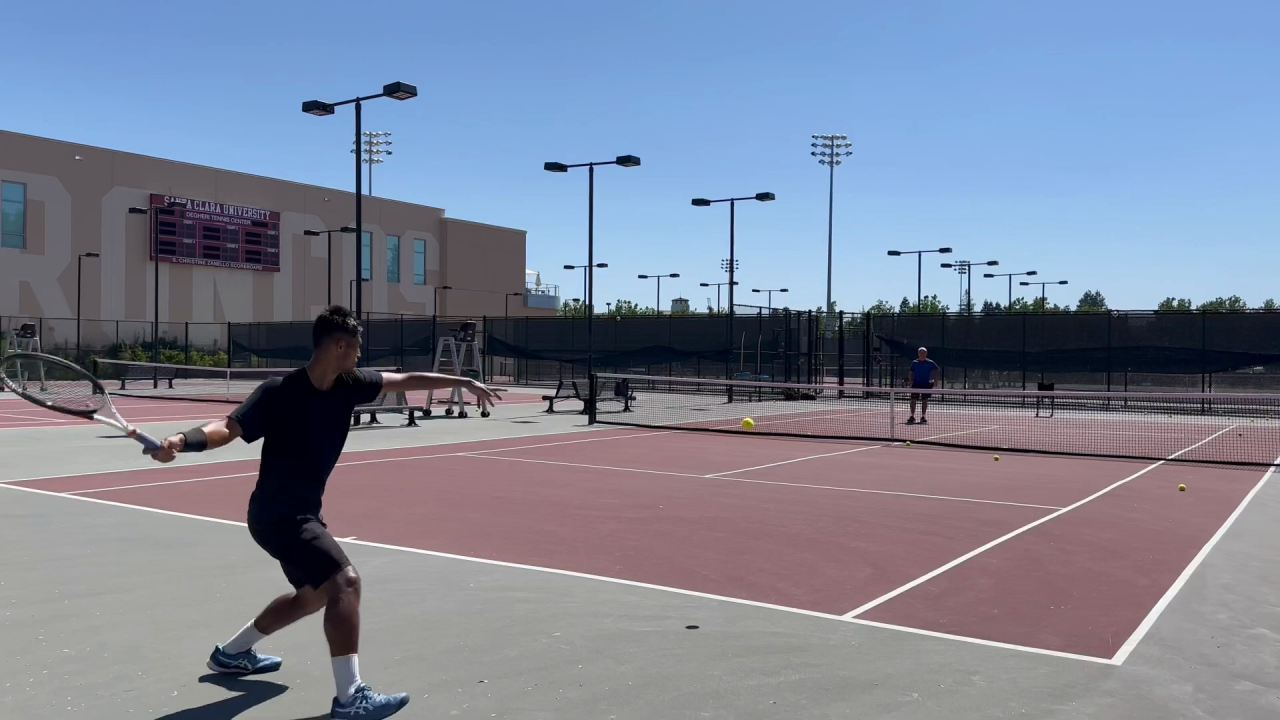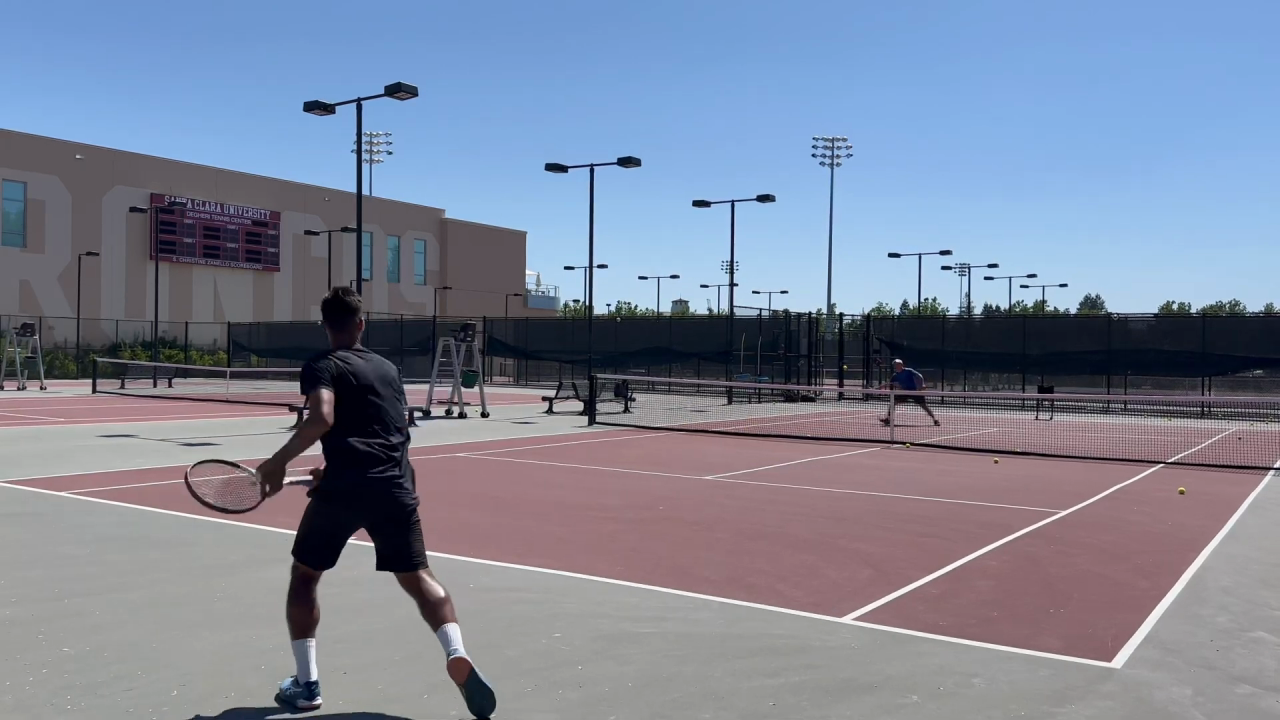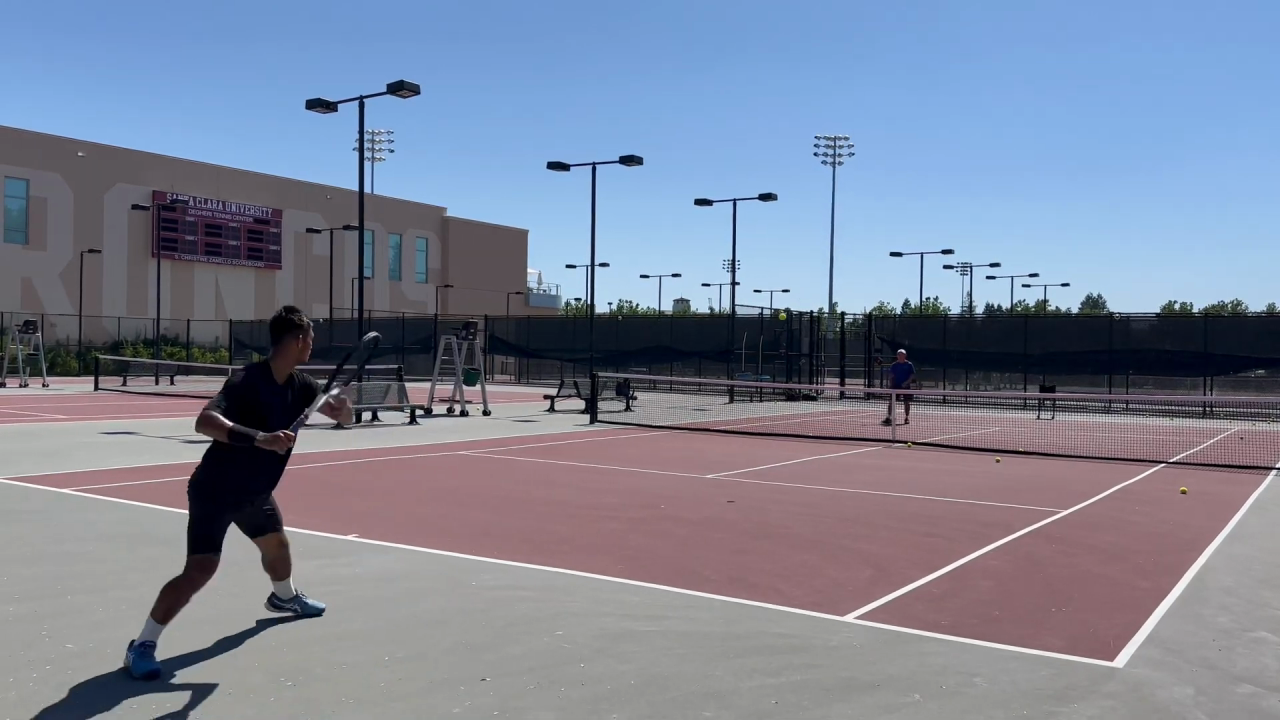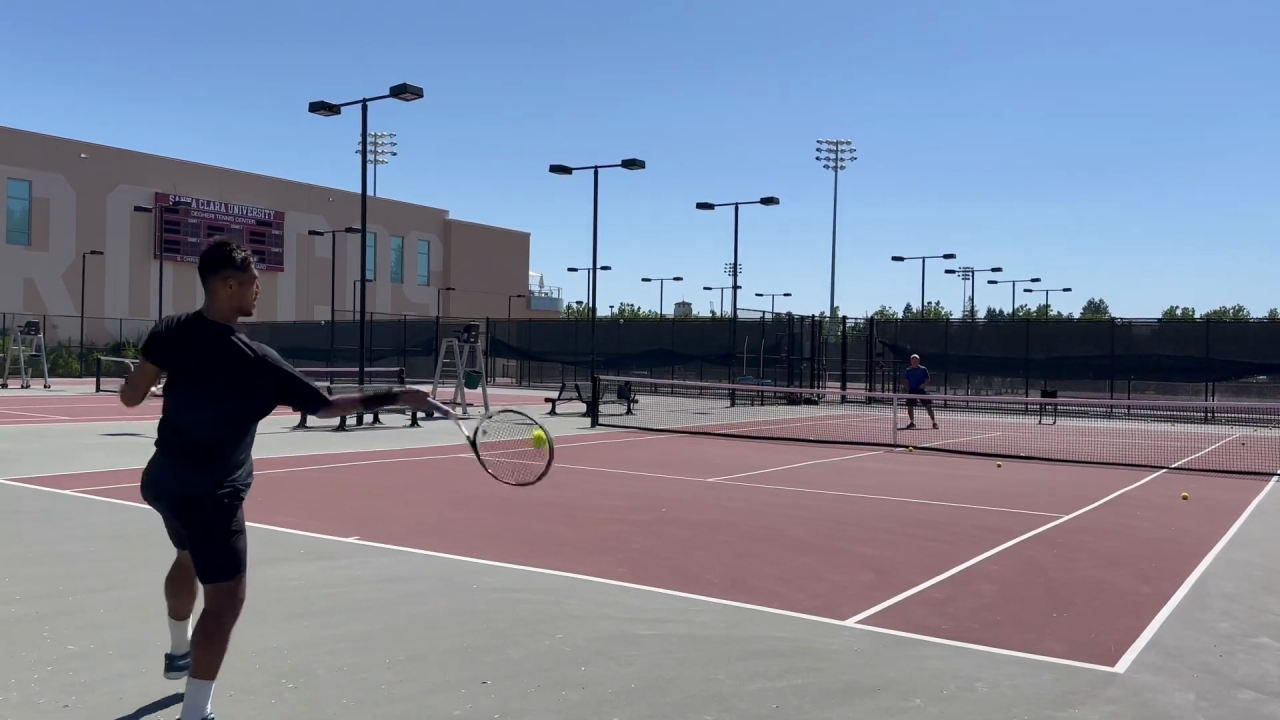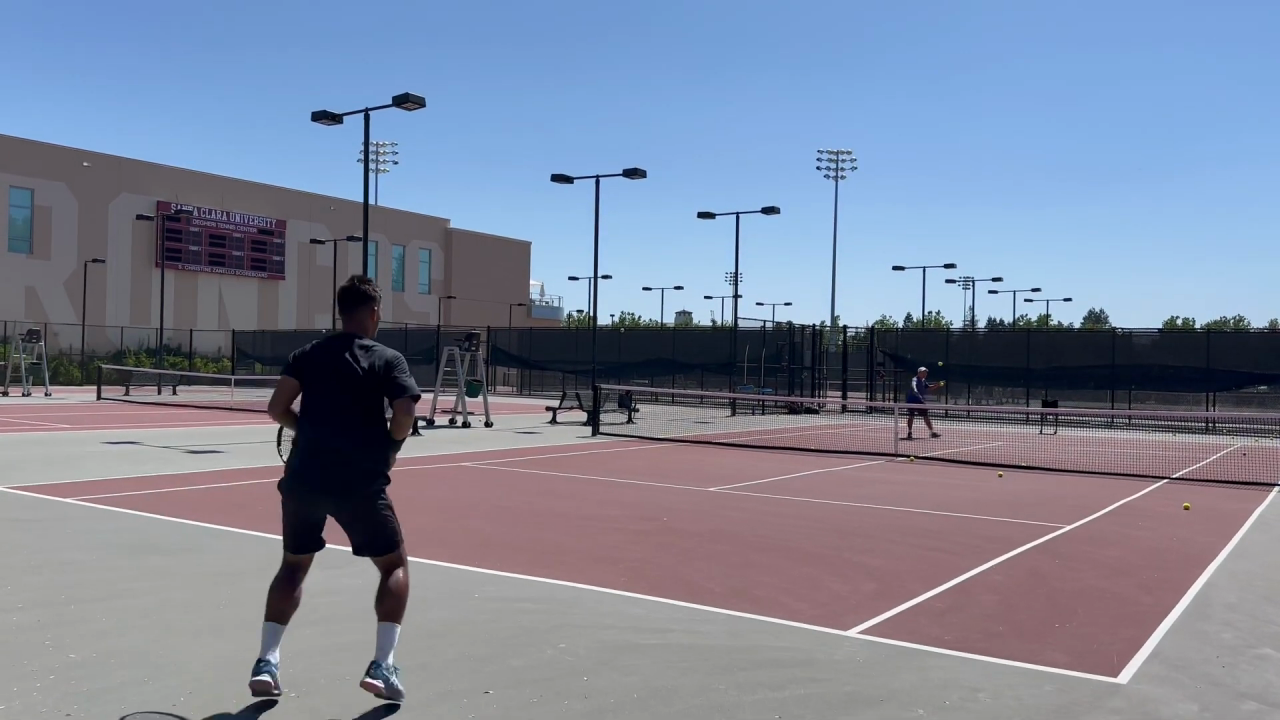
dt=1s
person 1, frame 1
left shoulder: (350, 384)
right shoulder: (278, 393)
left elbow: (406, 380)
right elbow: (226, 429)
left wrist: (465, 382)
right wrist: (181, 440)
left hip: (303, 512)
right hip: (276, 515)
left knee: (313, 596)
right knee: (344, 582)
left ankle: (232, 653)
person 1, frame 2
left shoulder: (321, 366)
right shoulder: (387, 368)
left elbow: (322, 418)
left wrist: (278, 461)
left hip: (341, 489)
right hip: (394, 489)
left knee: (303, 577)
right knee: (419, 580)
left ankle: (305, 683)
right ankle: (457, 656)
person 1, frame 3
left shoulder: (299, 383)
right shoulder: (246, 381)
left elbow: (340, 415)
right elbow: (205, 421)
left wrist: (340, 407)
right wrist: (259, 438)
left hip: (255, 490)
right hip: (214, 490)
left knee: (276, 545)
right knee: (202, 568)
left ankle: (284, 597)
right ankle: (144, 645)
person 1, frame 4
left shoulder: (169, 331)
right shoulder: (256, 361)
left elbow: (130, 396)
right elbow: (324, 407)
right wrist: (397, 397)
left hip: (162, 481)
right hip: (203, 493)
left knee: (189, 560)
right knee: (225, 598)
left ankle: (179, 653)
person 1, frame 5
left shoulder: (307, 355)
right shoulder: (388, 359)
left elbow: (277, 409)
right elbow: (406, 411)
left wrist: (313, 433)
right wrist: (391, 449)
left hip: (303, 480)
right hip: (360, 485)
left knee: (293, 568)
right knee: (394, 566)
left ankle: (266, 664)
right ankle: (381, 666)
